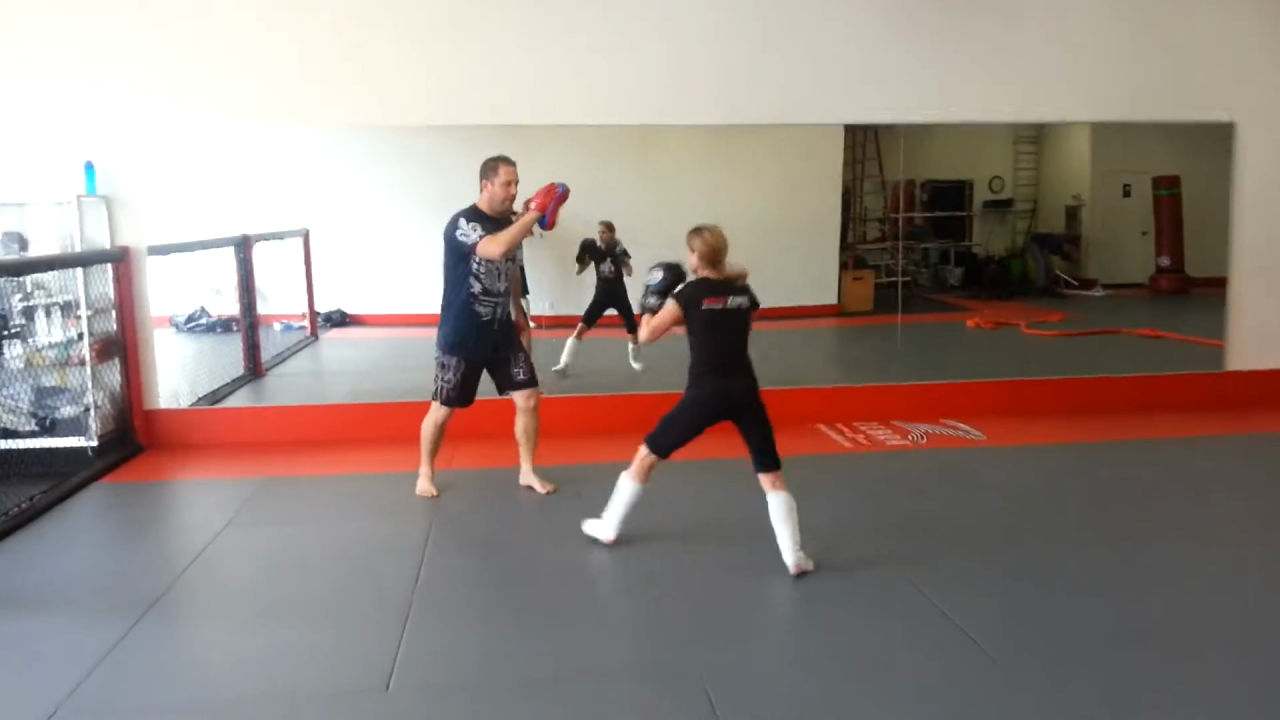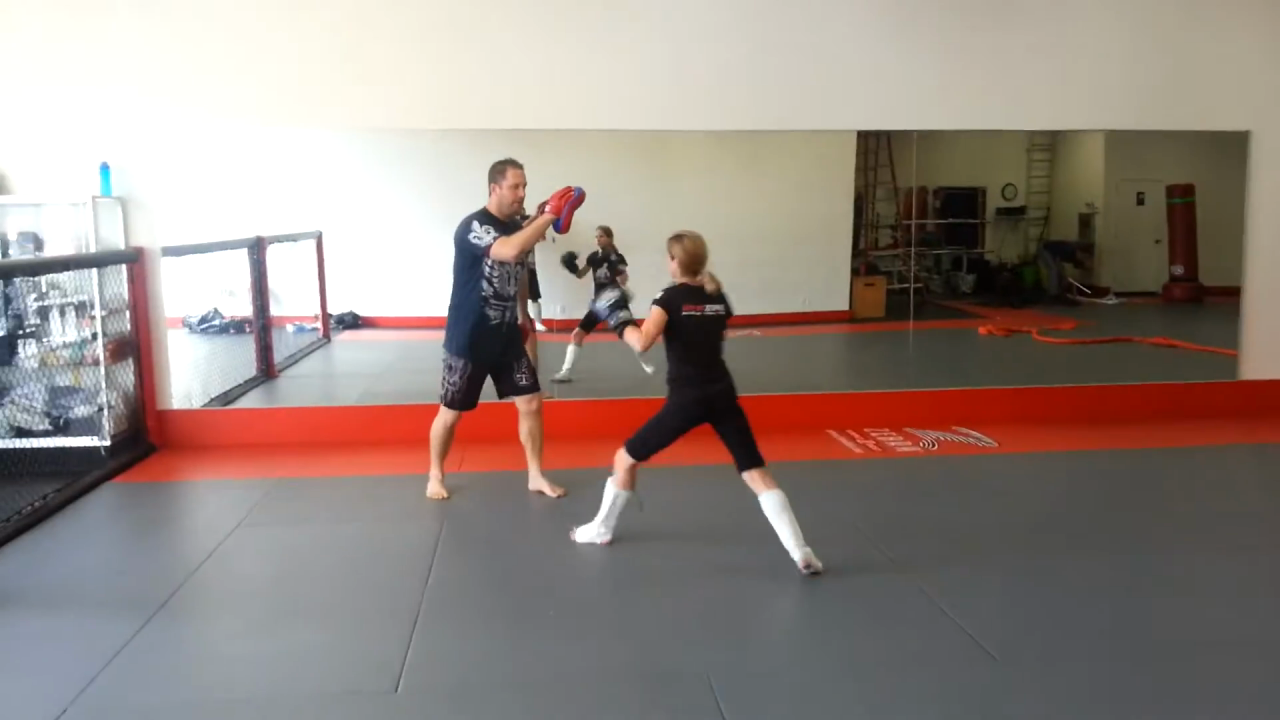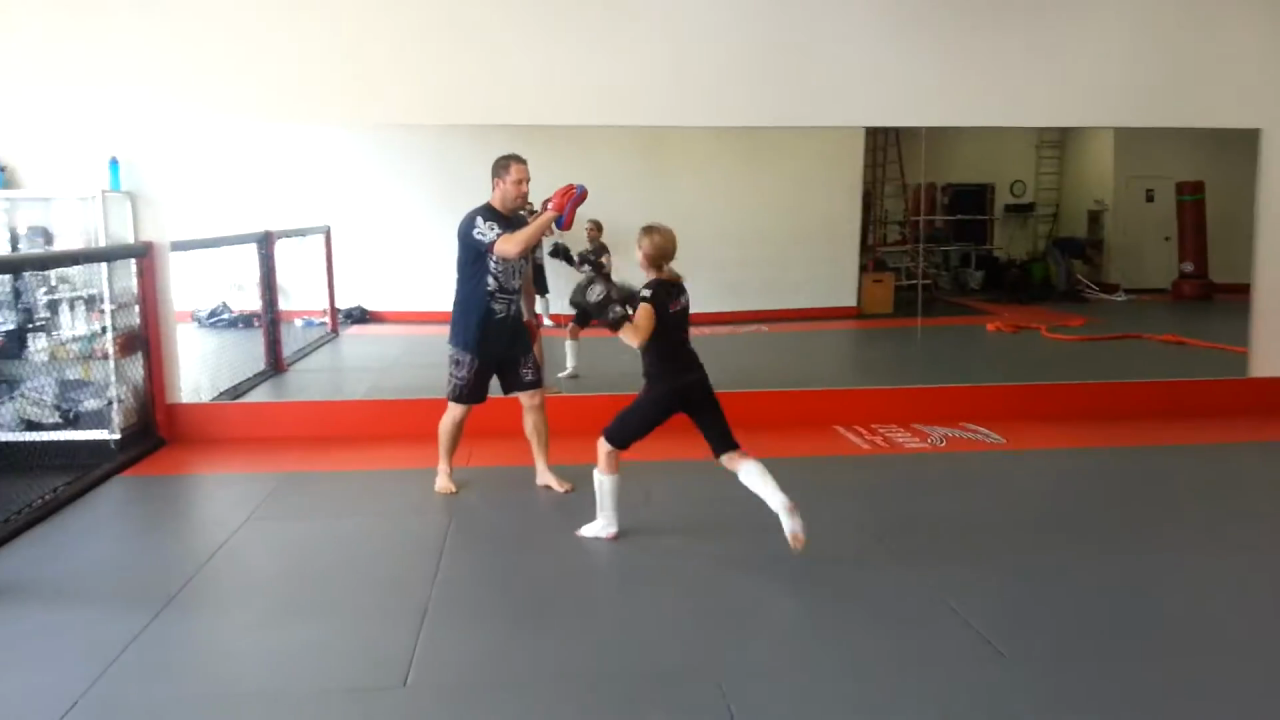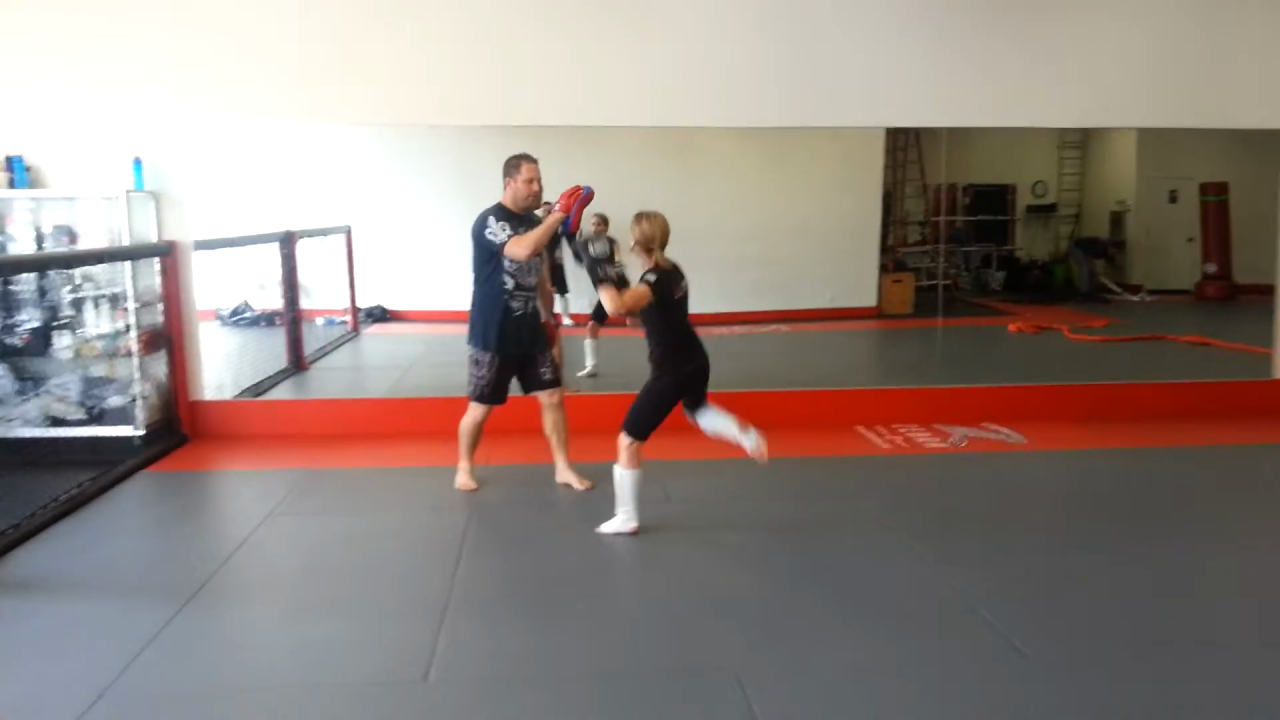
dt=0.1s
person 1, frame 1
left shoulder: (508, 224)
right shoulder: (463, 223)
right elbow: (496, 250)
left wrist: (519, 315)
right wrist: (533, 214)
left hip: (502, 332)
right hip: (462, 337)
left knee: (528, 399)
right knee: (442, 410)
left ankle: (527, 471)
right ankle: (425, 472)
person 1, frame 2
left shoulder: (515, 226)
right shoulder: (473, 226)
right elbow: (509, 252)
left wrist: (524, 319)
right wrist: (549, 216)
left hip: (507, 337)
right hip: (469, 340)
left knee: (530, 405)
right knee: (450, 413)
left ankle: (536, 476)
right ankle: (435, 476)
person 1, frame 3
left shoulder: (519, 222)
right shoulder: (477, 222)
right elbow: (513, 248)
left wrist: (529, 315)
right wrist: (551, 214)
left hip: (513, 332)
right hip: (474, 334)
left knee: (534, 400)
right knee: (459, 409)
left ankle: (543, 470)
right ankle: (443, 470)
person 1, frame 4
left shoulder: (533, 220)
right shoulder: (491, 221)
right elbow: (522, 251)
left wrist: (547, 315)
right wrist: (557, 216)
left hip: (529, 330)
right hip: (493, 334)
left knee: (553, 398)
right knee: (481, 408)
left ankle: (563, 468)
right ankle: (464, 468)
person 2, frame 1
left shoulder: (689, 292)
right shoulder: (744, 291)
left elbow: (647, 335)
left wrist: (653, 296)
left hip: (705, 394)
right hip: (744, 392)
left knee: (645, 457)
right knee: (771, 477)
left ankle: (608, 526)
right ankle: (794, 556)
person 2, frame 2
left shoulder: (670, 298)
right shoulder: (720, 298)
left elbow: (640, 342)
left wrist: (617, 317)
left hip: (686, 400)
right hip: (720, 395)
left knee: (626, 459)
right knee: (757, 476)
left ankle: (601, 529)
right ankle: (800, 553)
person 2, frame 3
left shoulder: (651, 293)
right shoulder: (675, 285)
left elbow: (637, 339)
left wrist: (610, 313)
right wrist: (625, 306)
left hip: (663, 389)
right hip: (695, 382)
left knee: (607, 447)
right knee: (734, 457)
left ankle: (606, 523)
right ankle: (786, 512)
person 2, frame 4
left shoulder: (651, 280)
right shoulder: (671, 271)
left elbow: (616, 308)
left hip: (675, 373)
right hip: (697, 360)
left knee: (628, 442)
right knee: (698, 412)
left ankle: (627, 519)
right ankle: (745, 433)
person 3, frame 1
left shoulder: (619, 250)
right shoulder: (594, 250)
left elbow: (628, 273)
right elbow: (579, 271)
left wrist: (620, 256)
right wrist: (582, 256)
left hip: (619, 295)
right hip: (601, 295)
left knee: (633, 331)
right knee: (580, 328)
left ankle: (634, 360)
right ankle: (564, 363)
person 3, frame 2
left shoulder: (617, 258)
right shoulder: (594, 257)
left elbow: (623, 281)
right elbow: (580, 274)
left wrist: (615, 265)
right wrist: (572, 267)
right knee: (577, 334)
left ankle: (643, 362)
right ankle: (566, 372)
person 3, frame 3
left shoulder: (602, 249)
right shoulder: (585, 251)
left elbow: (607, 268)
right elbow: (580, 268)
left wrist: (592, 260)
right knee: (572, 329)
right ankle: (572, 368)
person 3, frame 4
left shoulder: (609, 242)
right shoulder: (589, 242)
left elbow: (617, 261)
left hip: (620, 288)
right knee: (591, 327)
right ankle: (592, 366)
